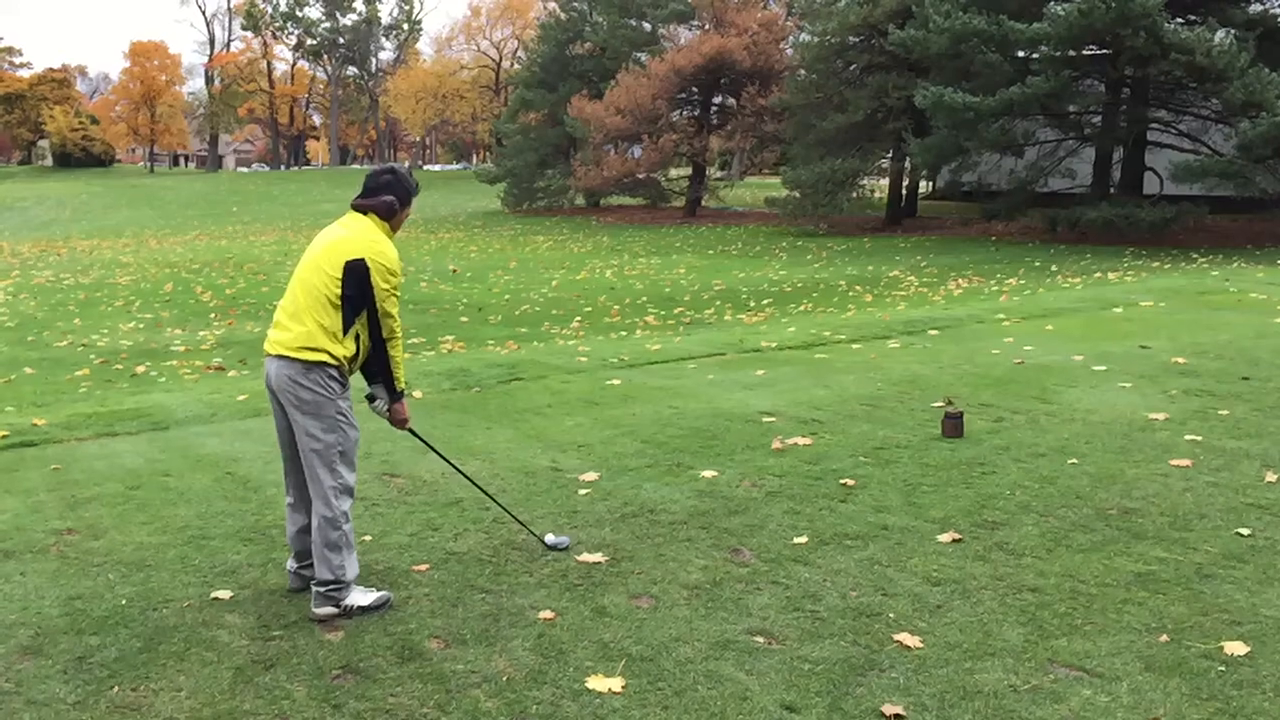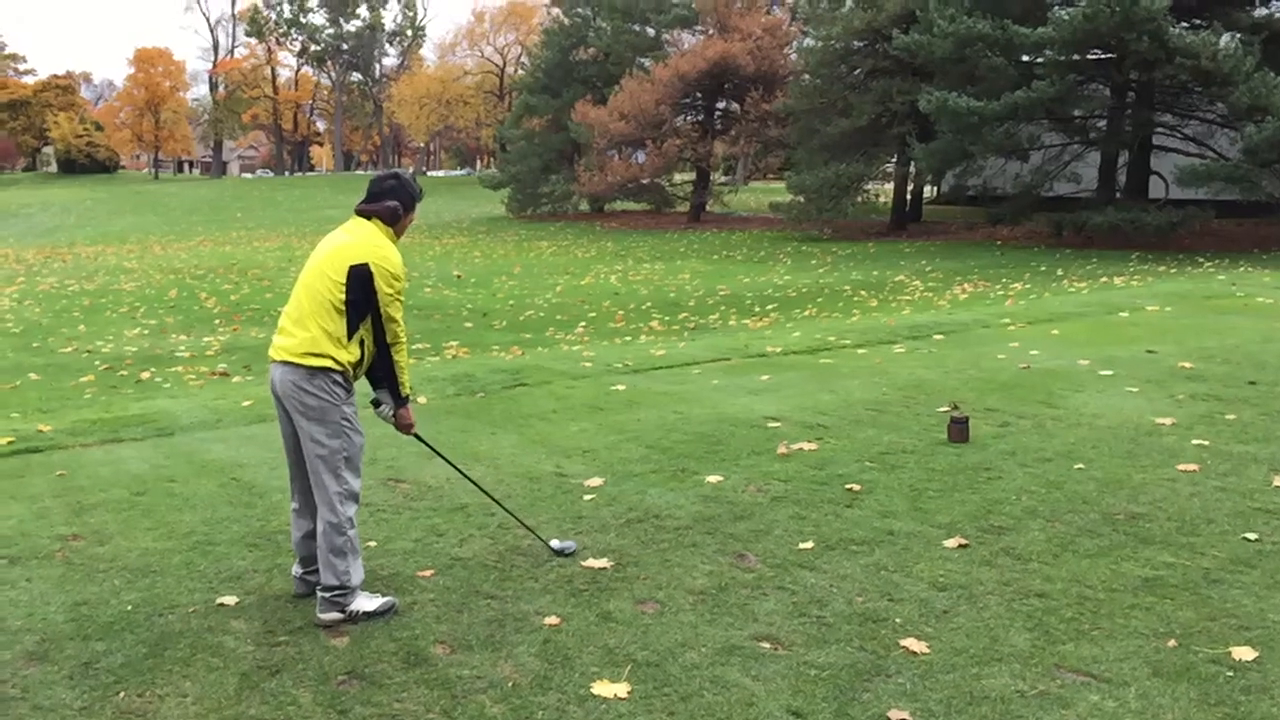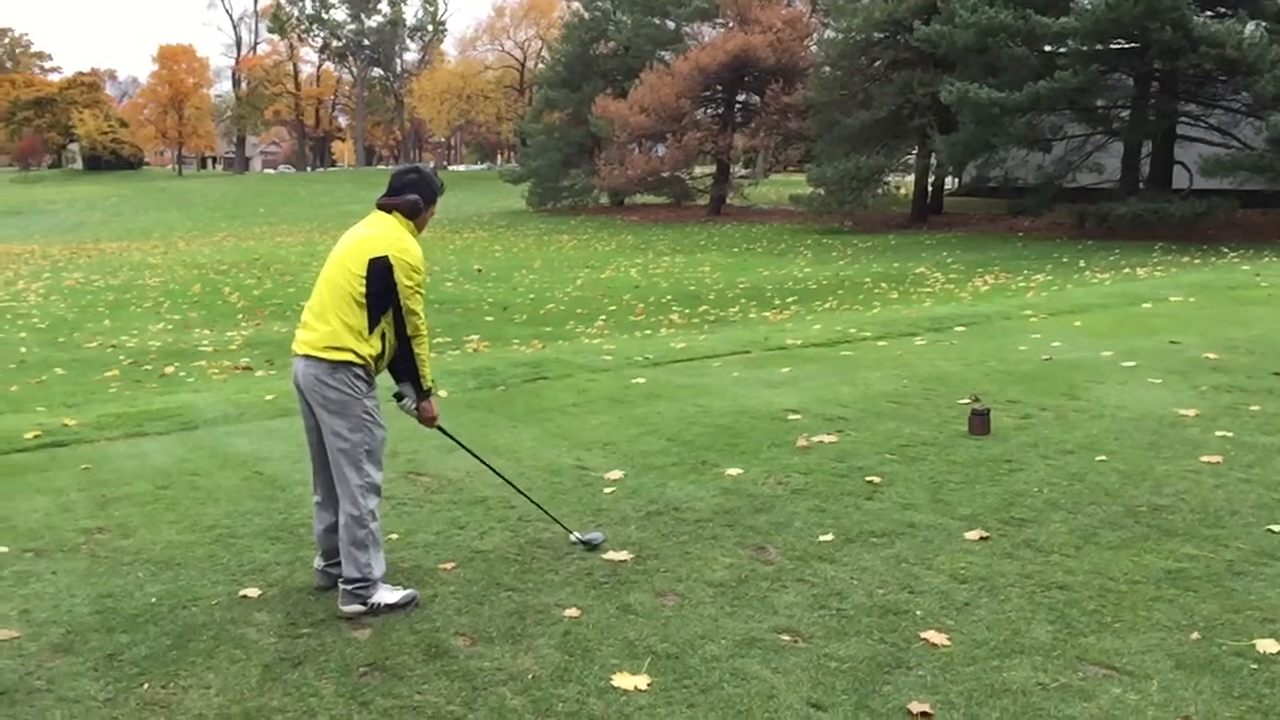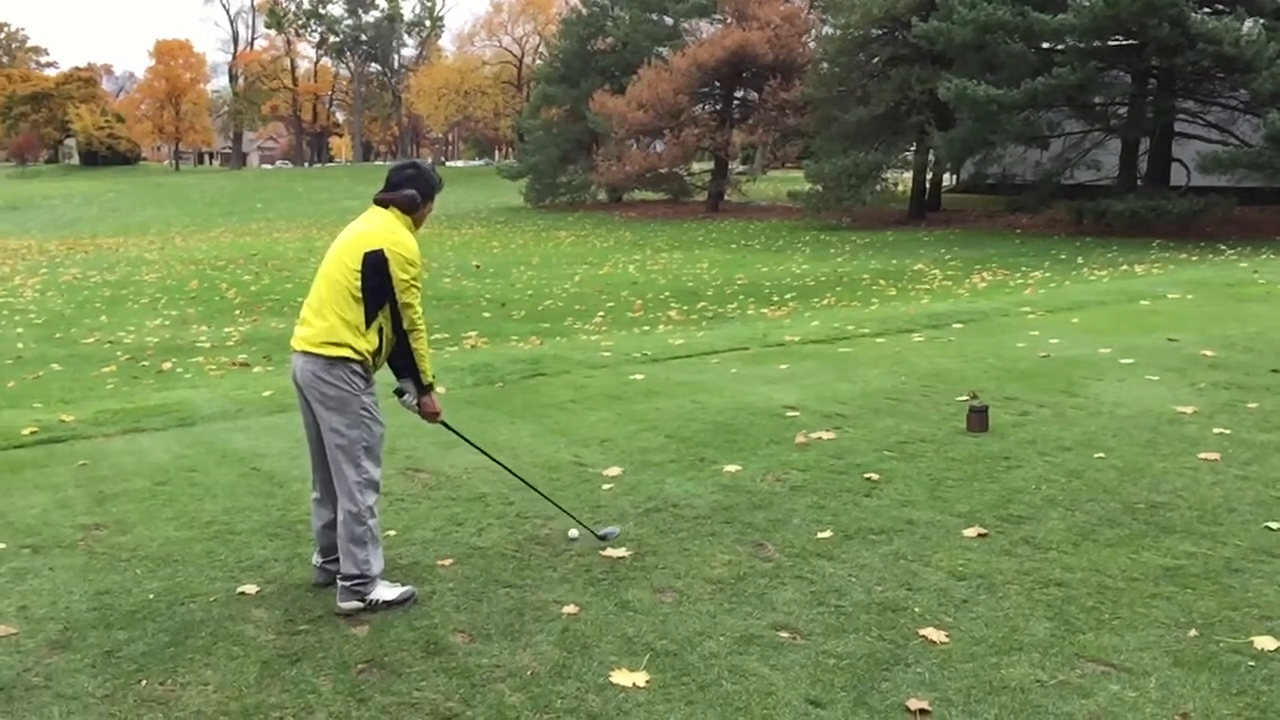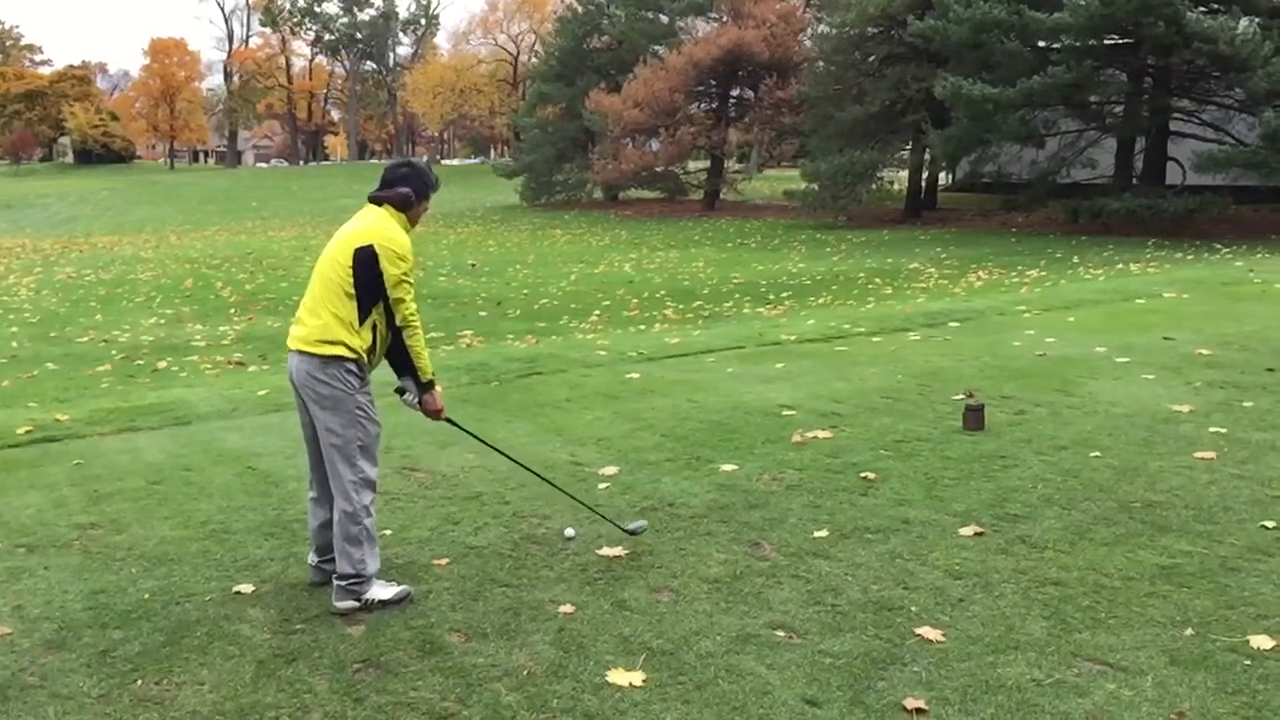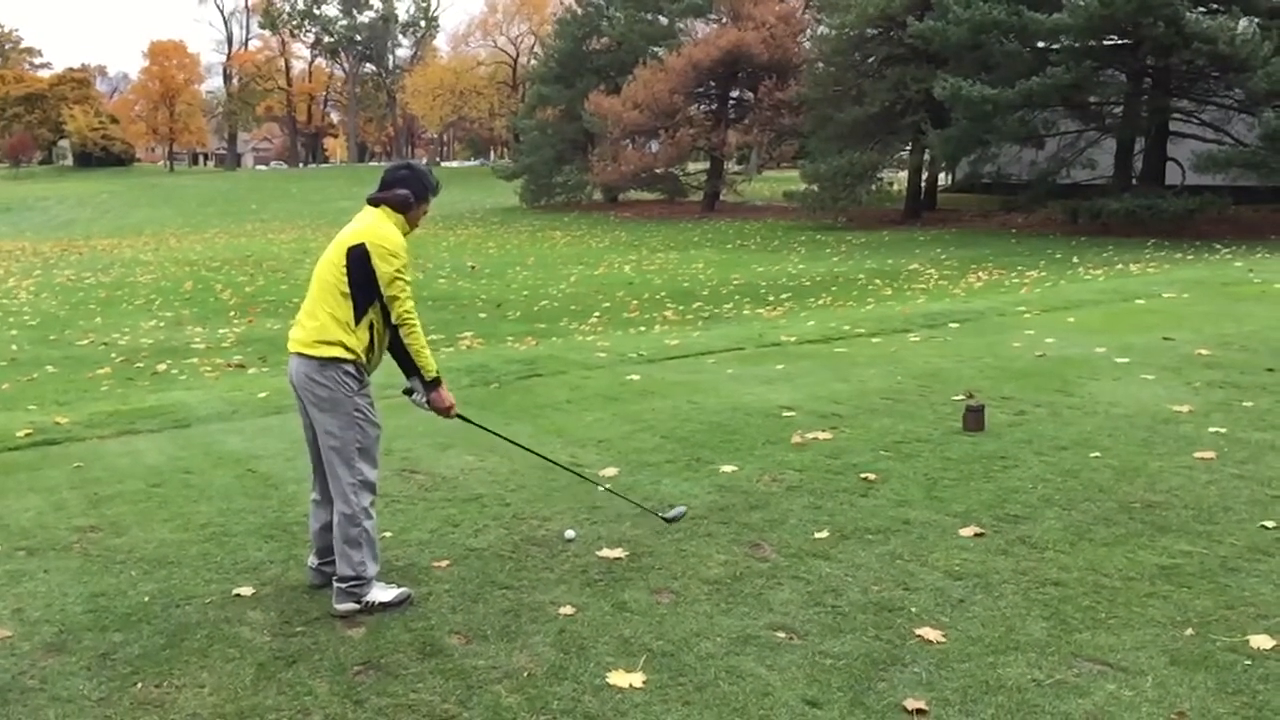
dt=0.7s
person 1, frame 1
left shoulder: (339, 232)
right shoulder: (378, 250)
right elbow: (383, 329)
left wrist: (375, 385)
right wrist: (394, 394)
left hip: (280, 360)
right hip: (313, 370)
left knee: (304, 476)
right knee: (332, 483)
left ankle: (305, 565)
right ankle: (334, 590)
person 1, frame 2
left shoulder: (344, 237)
right shoulder: (381, 255)
right elbow: (388, 334)
left wrist: (381, 392)
right wrist: (400, 400)
left hip: (285, 365)
right hip: (317, 375)
left knee: (309, 482)
right knee: (338, 489)
left ankle: (310, 570)
right ankle: (338, 596)
person 1, frame 3
left shoulder: (366, 231)
right shoulder: (402, 248)
right elbow: (409, 327)
left wrist: (404, 384)
right wrist: (423, 392)
left hip: (309, 360)
right hip: (341, 369)
left knee: (332, 475)
right knee: (359, 481)
left ankle: (332, 562)
right ankle: (361, 588)
person 1, frame 4
left shoulder: (366, 226)
right shoulder: (398, 242)
right elbow: (407, 323)
left wrist: (406, 382)
right wrist: (425, 388)
left hip: (308, 356)
right hip: (339, 365)
left knee: (331, 472)
right knee: (358, 478)
left ankle: (330, 560)
right ankle: (359, 584)
person 1, frame 5
left shoulder: (364, 224)
right shoulder: (390, 238)
right elbow: (402, 319)
left wrist: (408, 380)
right wrist: (426, 384)
left hip: (306, 355)
right hip: (334, 363)
left knee: (329, 470)
right knee: (354, 477)
left ankle: (326, 559)
right ankle: (355, 584)
person 1, frame 6
left shoulder: (365, 227)
right shoulder: (385, 238)
left elbow: (382, 316)
right elbow: (402, 319)
left wrist: (416, 380)
right wrist: (433, 382)
left hip: (308, 359)
right hip: (333, 366)
left knee: (331, 472)
right knee: (354, 478)
left ankle: (326, 562)
right ankle: (355, 587)
